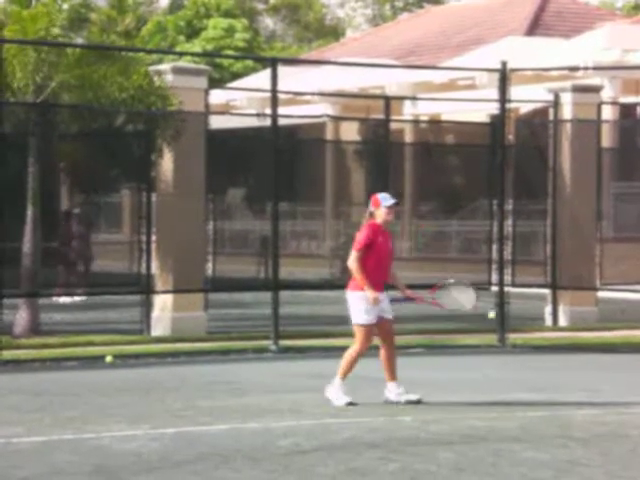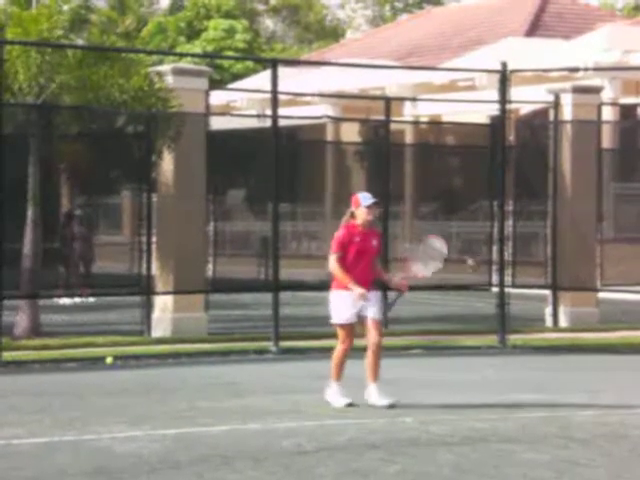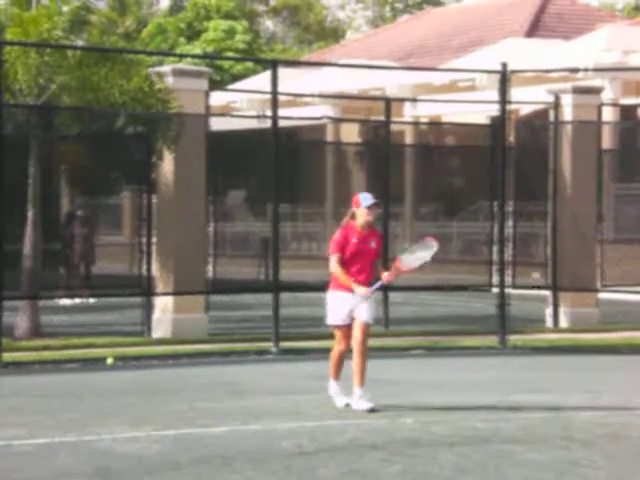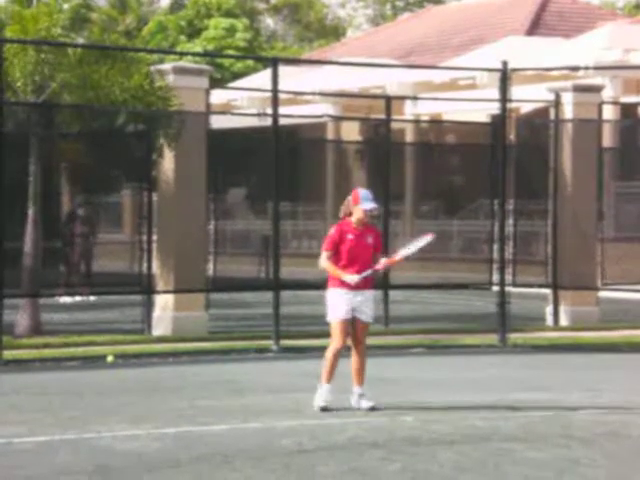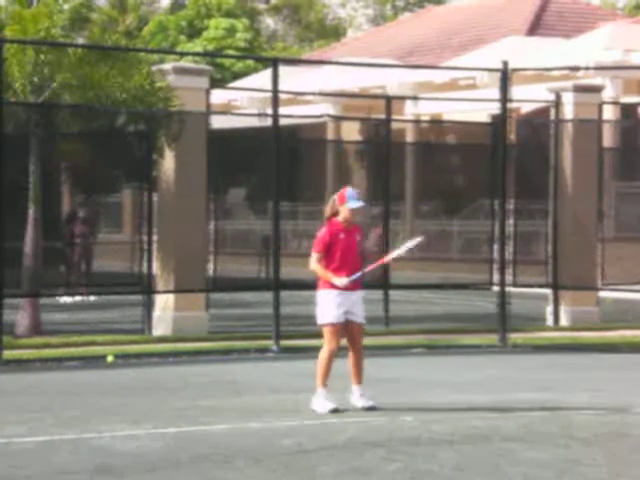
dt=0.3s
person 1, frame 1
left shoulder: (386, 235)
right shoulder: (367, 231)
right elbow: (352, 262)
left wrist: (404, 289)
right wrist: (367, 289)
left hip: (379, 295)
right hip: (361, 294)
left knee: (388, 341)
right knee: (362, 343)
left ankle: (393, 390)
right ankle: (335, 386)
person 1, frame 2
left shoulder: (375, 234)
right shoulder: (345, 232)
right elbow: (333, 265)
left wrist: (391, 281)
right wrist: (353, 287)
left hip: (369, 294)
right hip: (344, 293)
left knee: (375, 341)
right knee: (345, 343)
left ankle: (372, 390)
right ankle: (333, 389)
person 1, frame 3
left shoulder: (376, 236)
right shoulder: (343, 233)
right elbow: (334, 266)
left wrist: (382, 275)
right wrist: (355, 286)
left hip: (364, 296)
right hip: (341, 294)
left knee: (360, 344)
right knee: (342, 345)
left ankle: (358, 394)
right ankle: (334, 384)
person 1, frame 4
left shoulder: (373, 232)
right shoulder: (339, 230)
left elbow: (375, 259)
right elbow: (323, 261)
left wrist: (381, 263)
right wrist: (345, 276)
left hip: (364, 293)
right hip: (340, 291)
left knee: (359, 344)
right knee: (338, 343)
left ankle: (358, 393)
right ankle: (323, 391)
person 1, frame 5
left shoulder: (356, 229)
right shoulder: (328, 231)
right elbow: (314, 264)
right wrist: (334, 279)
left hip: (354, 293)
right hip: (331, 293)
left knee: (357, 344)
right knee: (331, 346)
left ankle: (357, 392)
right ankle: (320, 395)
